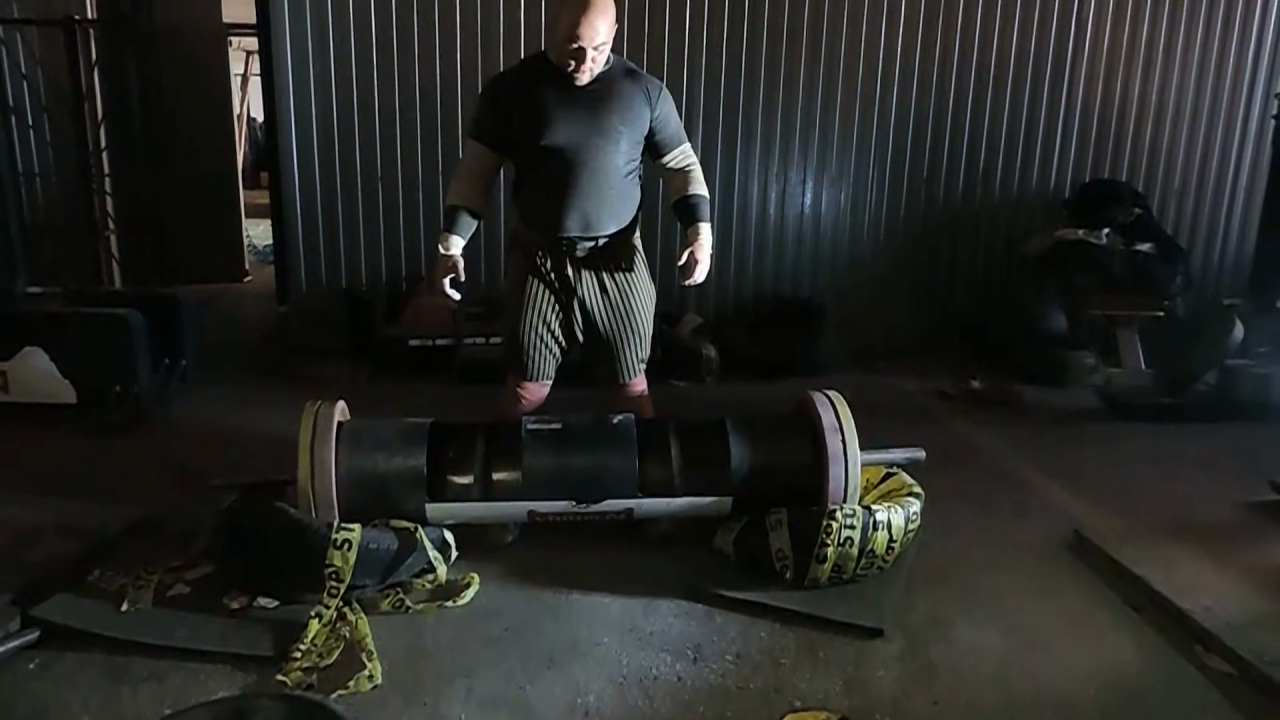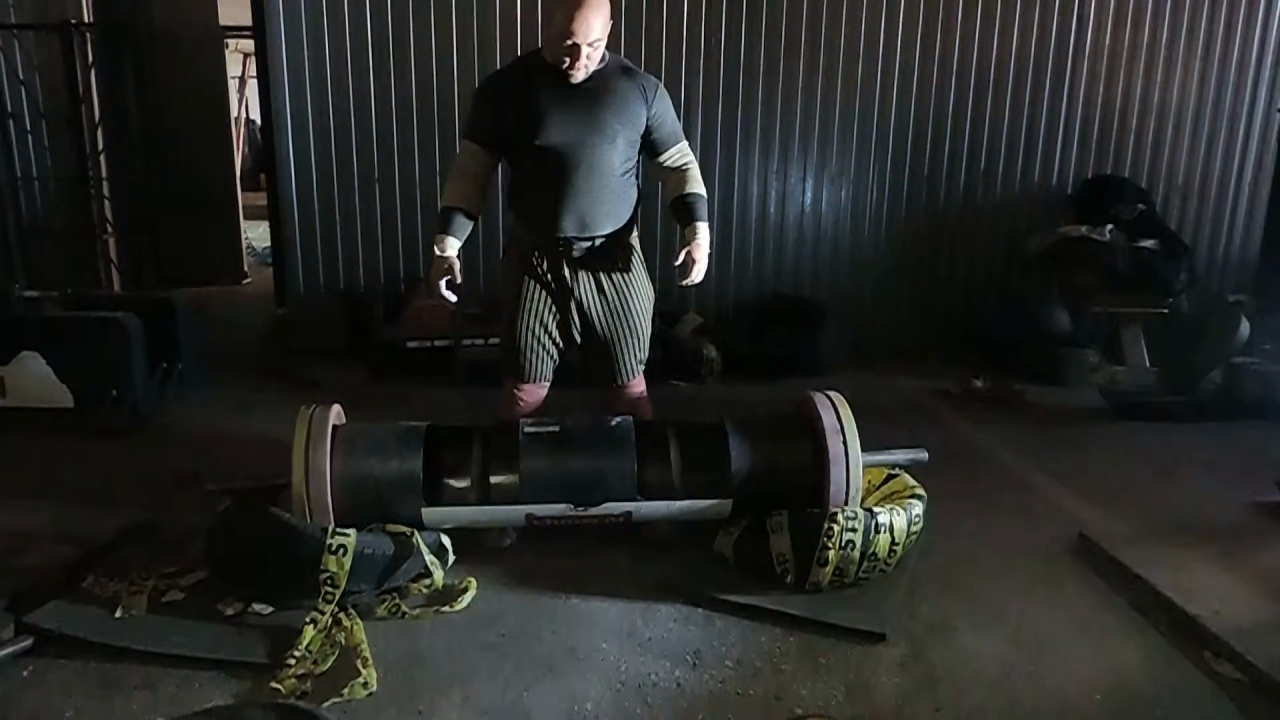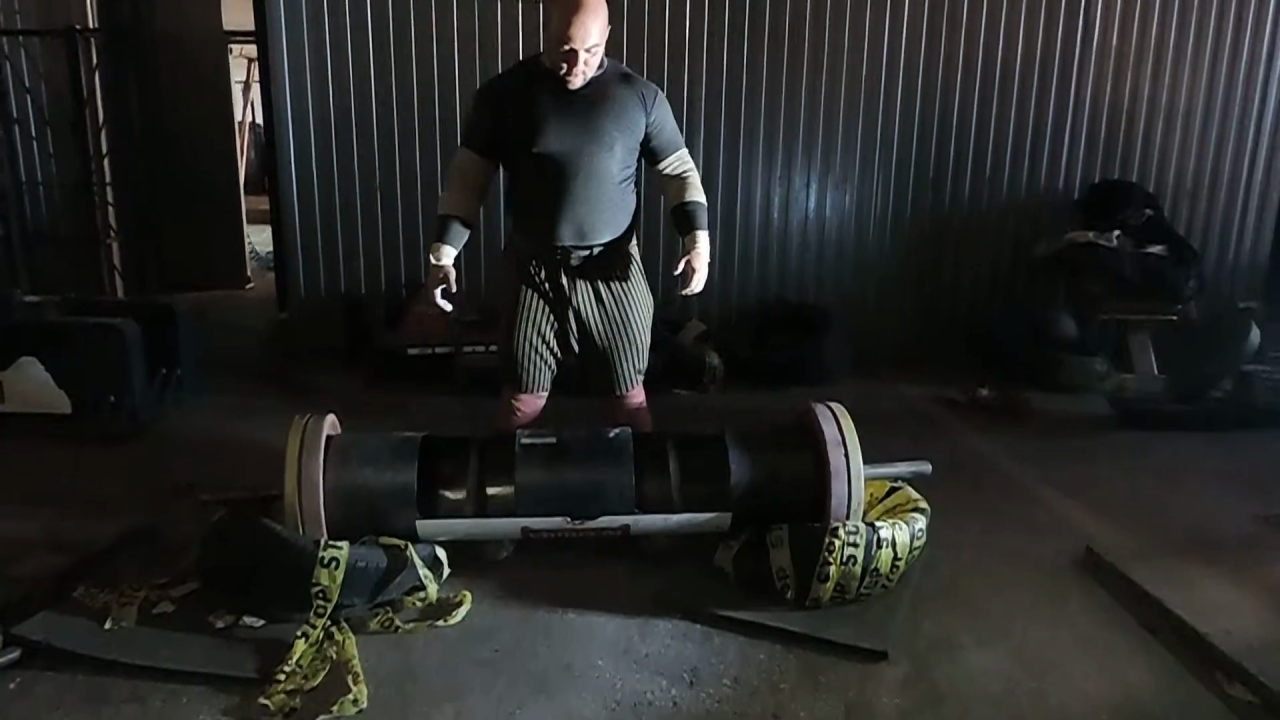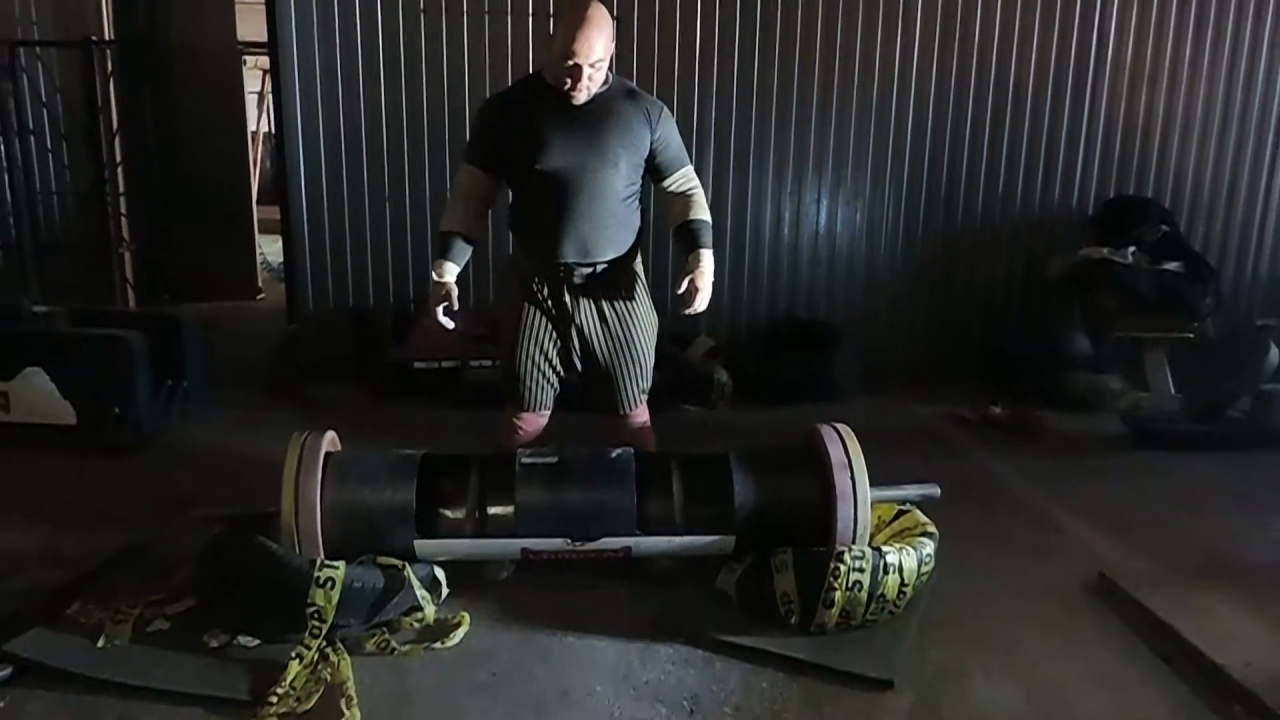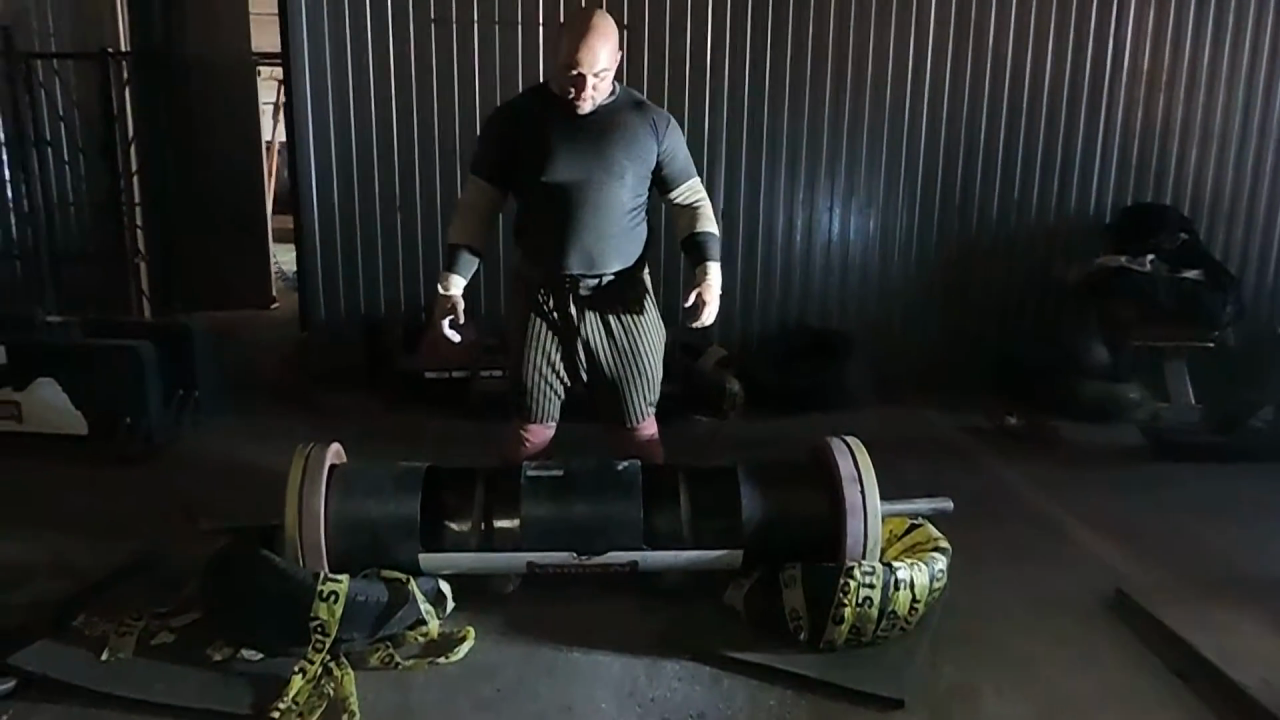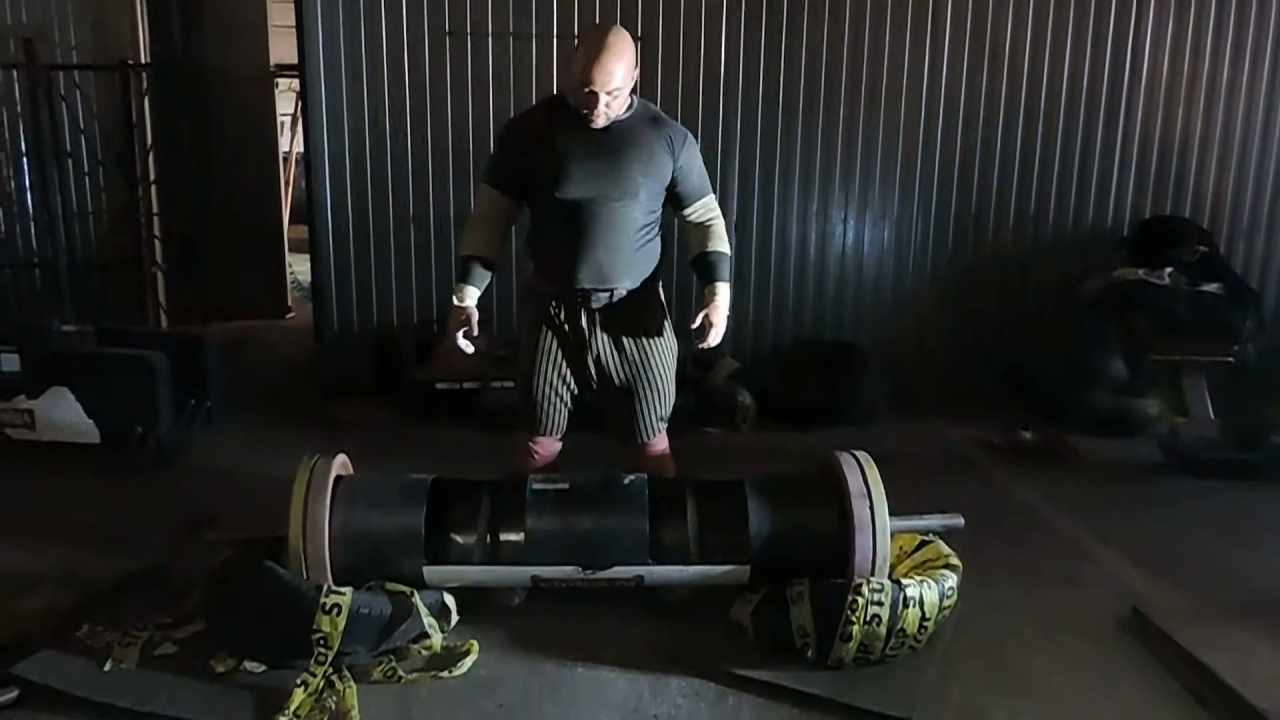
dt=0.2s
person 1, frame 1
left shoulder: (645, 90)
right shoulder: (512, 87)
left elbow: (682, 164)
right elbow: (477, 168)
left wrist: (700, 230)
right wrist: (451, 242)
left hip: (617, 260)
right hip: (538, 259)
left knee: (633, 380)
right knee: (528, 385)
person 1, frame 2
left shoulder: (641, 88)
right shoulder: (506, 87)
left elbow: (678, 162)
right elbow: (471, 169)
left wrist: (698, 230)
right wrist: (447, 245)
left hip: (613, 261)
right hip: (534, 260)
left knee: (629, 383)
right knee: (524, 388)
person 1, frame 3
left shoulder: (639, 95)
right shoulder: (504, 93)
left elbow: (678, 170)
right elbow: (468, 176)
left wrist: (697, 239)
right wrist: (443, 252)
left hip: (612, 269)
right hip: (532, 268)
left knee: (628, 393)
right knee: (522, 398)
person 1, frame 4
left shoulder: (645, 111)
right shoulder: (507, 109)
left elbow: (683, 188)
right elbow: (471, 193)
left wrist: (702, 257)
right wrist: (447, 270)
left hip: (616, 288)
right hip: (536, 286)
left knee: (633, 413)
right knee: (525, 417)
person 1, frame 5
left shoulder: (652, 123)
right shoulder: (514, 120)
left elbow: (689, 200)
right elbow: (477, 206)
left wrist: (709, 270)
right wrist: (452, 283)
left hip: (621, 299)
right hip: (541, 297)
left knee: (639, 426)
right knee: (532, 428)
person 1, frame 6
left shoulder: (669, 137)
right shoulder: (528, 131)
left elbow: (703, 217)
right elbow: (491, 216)
left wrist: (718, 291)
right wrist: (467, 295)
left hip: (634, 313)
right hip: (552, 310)
left knee: (650, 442)
right knee: (540, 441)
